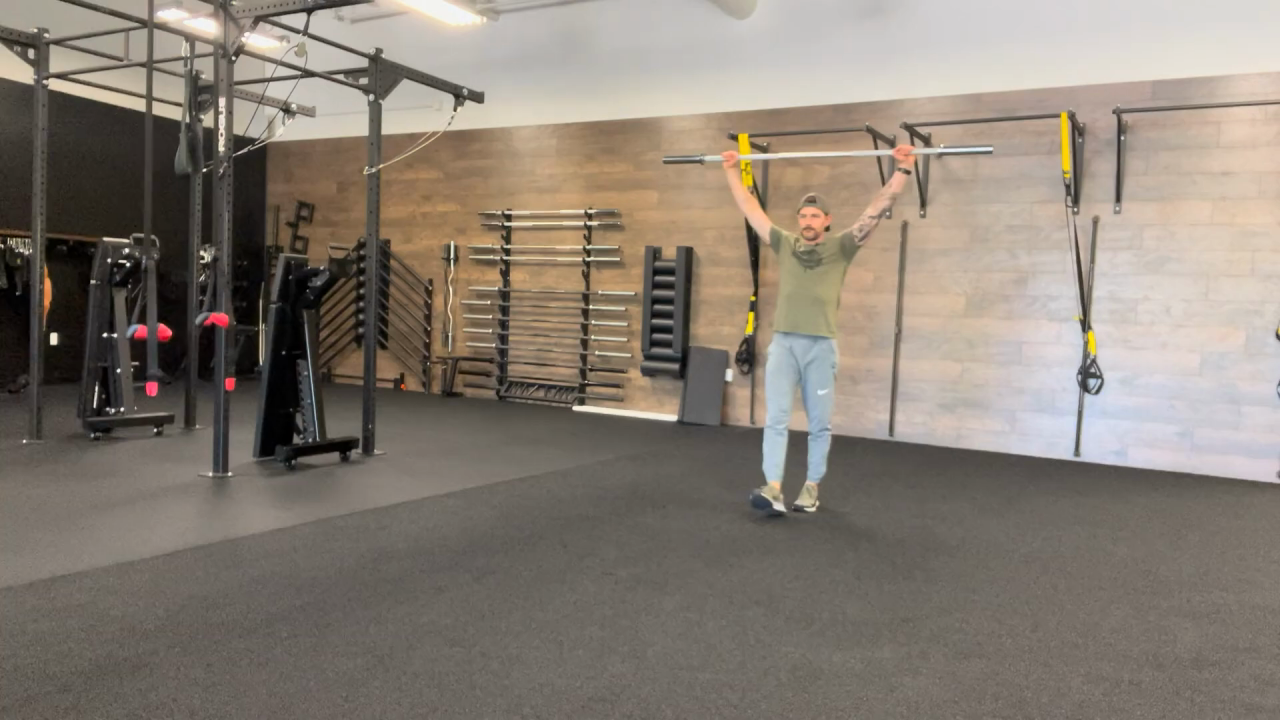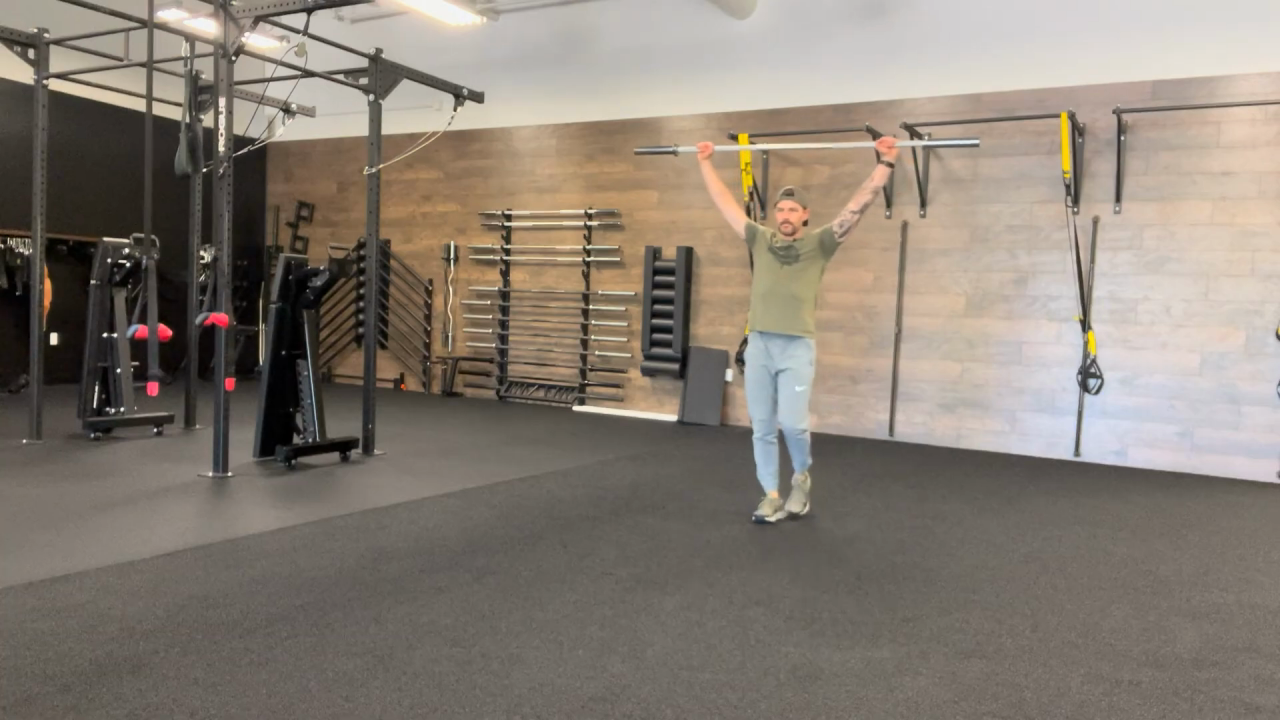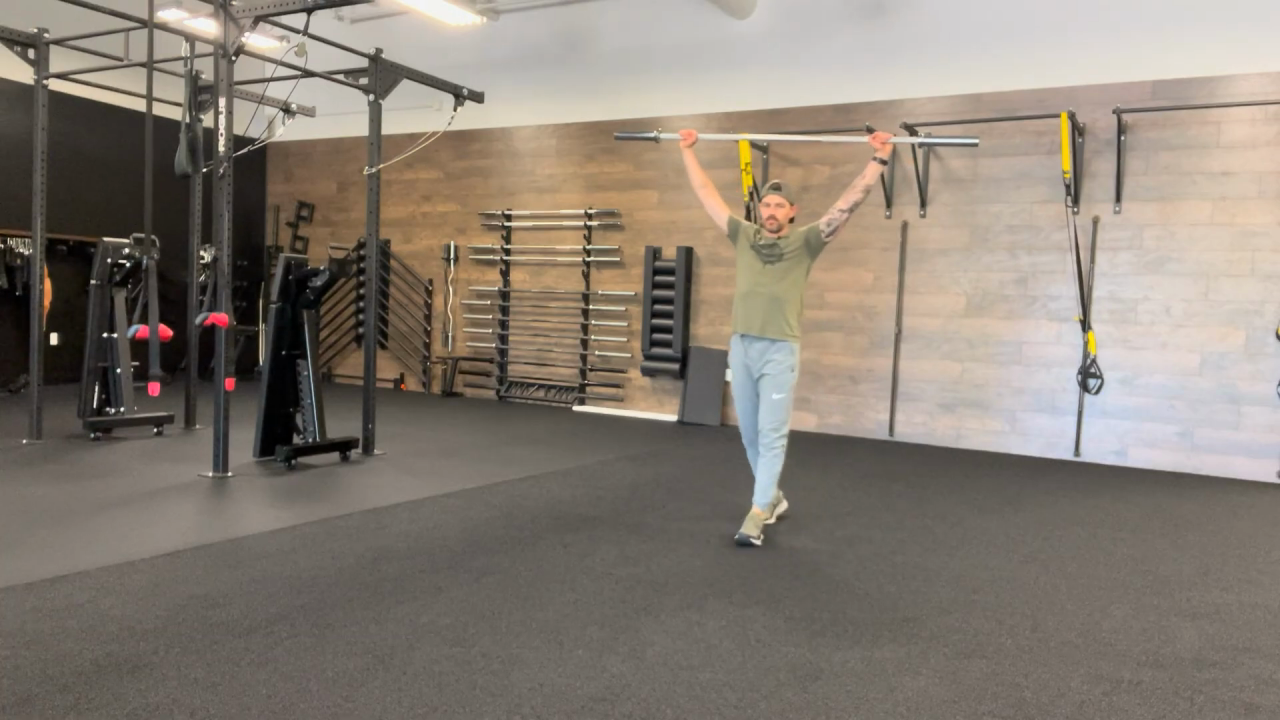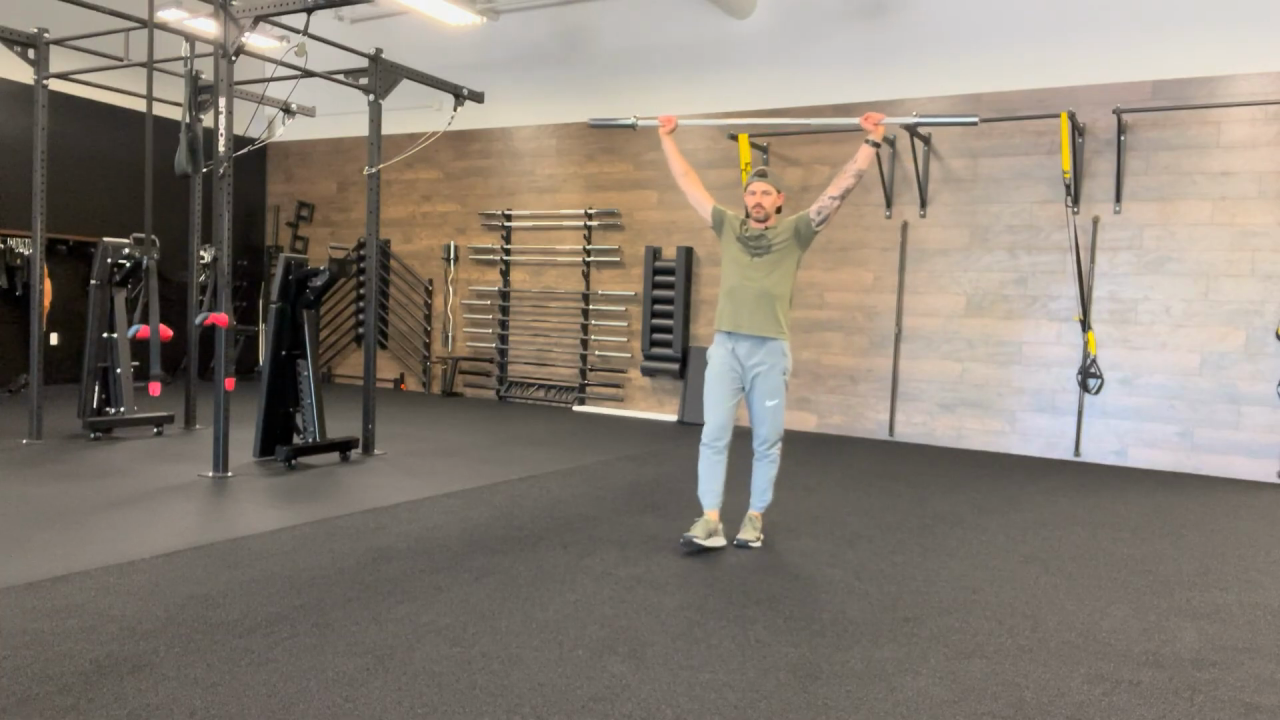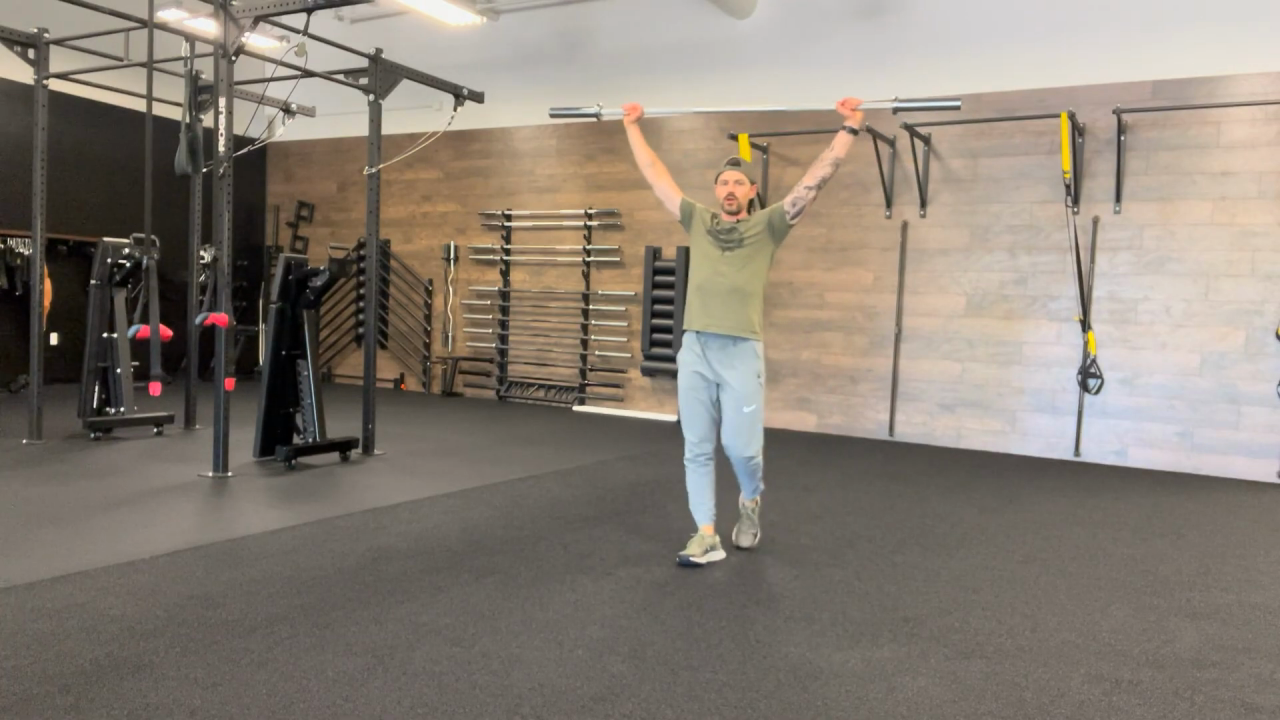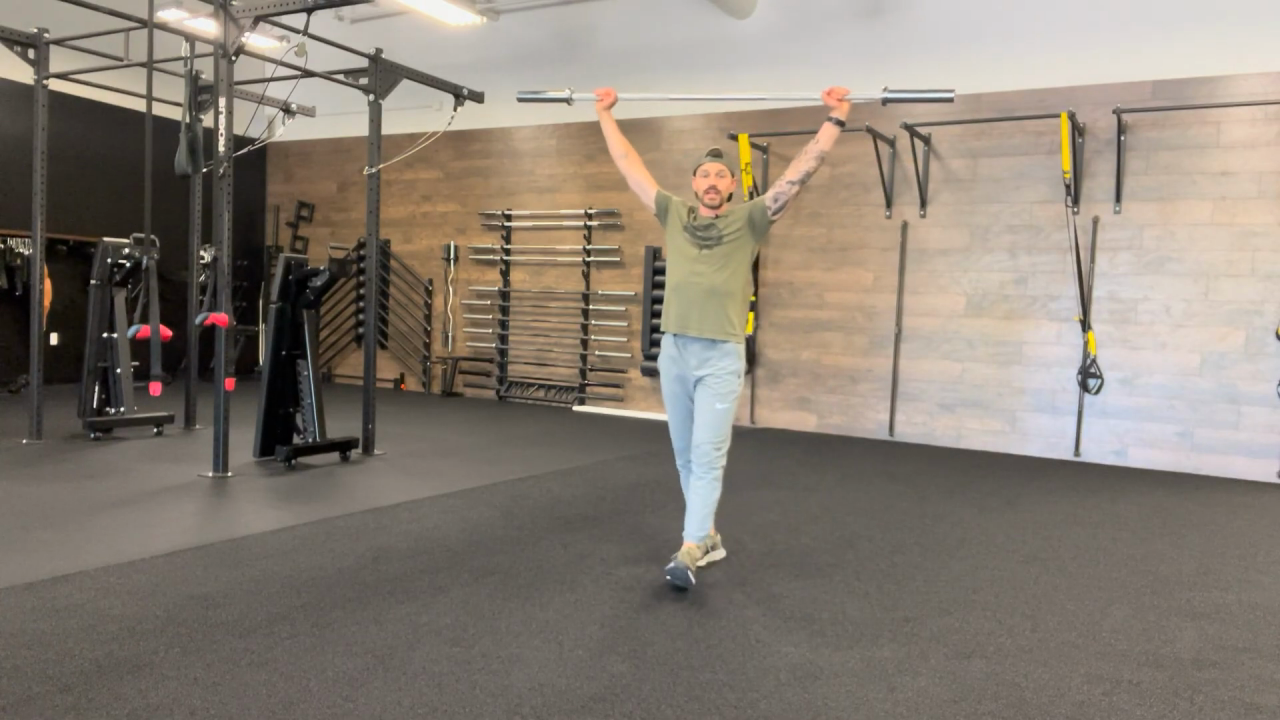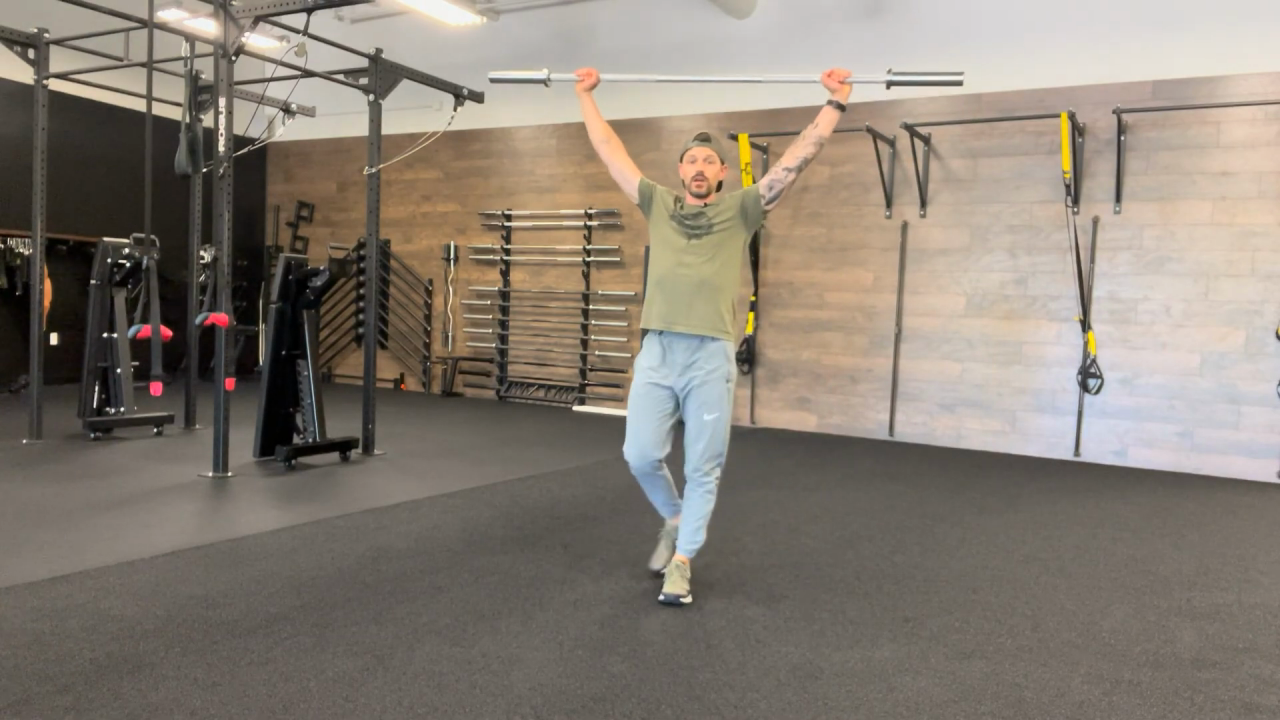
dt=0.5s
person 1, frame 1
left shoulder: (841, 247)
right shoulder: (784, 244)
left elbow: (878, 209)
right elbow: (751, 209)
left wrist: (903, 169)
right wrist: (732, 171)
left hip: (820, 346)
right hip: (783, 343)
left knee: (818, 424)
right knee: (776, 417)
left ankle: (811, 486)
right ankle: (772, 488)
person 1, frame 2
left shoulder: (819, 243)
right shoulder: (760, 239)
left elbow: (860, 203)
right elbow: (724, 201)
left wrist: (886, 162)
right wrist: (706, 163)
left hip: (797, 346)
right hip: (759, 344)
left knee: (793, 424)
right knee: (762, 428)
left ankle: (801, 476)
right ankle: (771, 496)
person 1, frame 3
left shoulder: (806, 241)
right shoulder: (743, 235)
left elbow: (849, 202)
right elbow: (706, 193)
left wrist: (880, 158)
right wrist: (688, 150)
left hip: (780, 350)
right hip: (741, 346)
left knee: (771, 435)
right knee: (751, 433)
left ankle: (757, 514)
right ankle: (773, 494)
person 1, frame 4
left shoulder: (795, 231)
right shoulder: (728, 226)
left elbow: (841, 188)
right elbow: (688, 182)
left wrist: (872, 141)
right wrist: (667, 137)
left hip: (769, 350)
right hip: (724, 346)
left knee: (766, 442)
right knee: (714, 434)
left ankle: (755, 516)
right ankle: (709, 521)
person 1, frame 5
left shoulder: (768, 225)
right shoulder: (697, 220)
left elbow: (816, 178)
right elbow: (655, 174)
left wrist: (849, 127)
right wrist: (632, 127)
left hip: (741, 351)
right hip: (695, 347)
left knee: (743, 447)
right knee: (698, 449)
left ankle: (751, 502)
right ankle: (706, 534)
person 1, frame 6
left shoulder: (749, 220)
right shoulder: (673, 213)
left elbow: (800, 172)
right elbow: (629, 166)
left wrist: (835, 119)
right wrist: (605, 113)
left hip: (722, 354)
right hip: (674, 349)
left knee: (707, 455)
right knee: (686, 455)
left ankle: (689, 550)
right ankle: (707, 536)
person 1, frame 7
left shoulder: (740, 208)
right shoulder: (657, 203)
left elbow: (798, 156)
right elbow: (609, 150)
left wrist: (836, 101)
right wrist: (586, 95)
left hip: (710, 354)
right hip: (656, 349)
left knee: (702, 468)
right knee: (640, 456)
left ankle: (681, 561)
right ankle: (678, 521)
